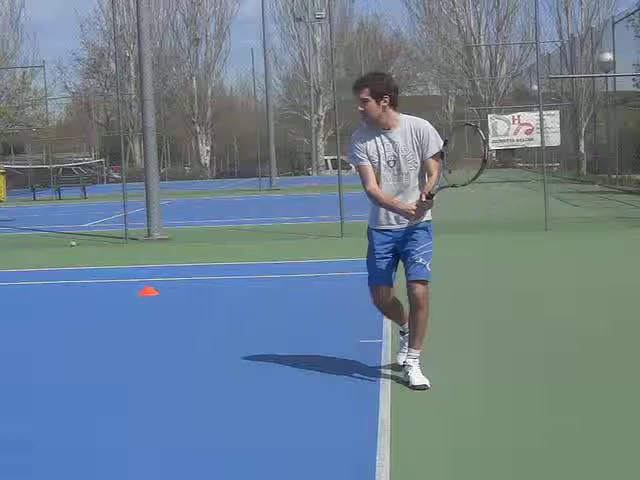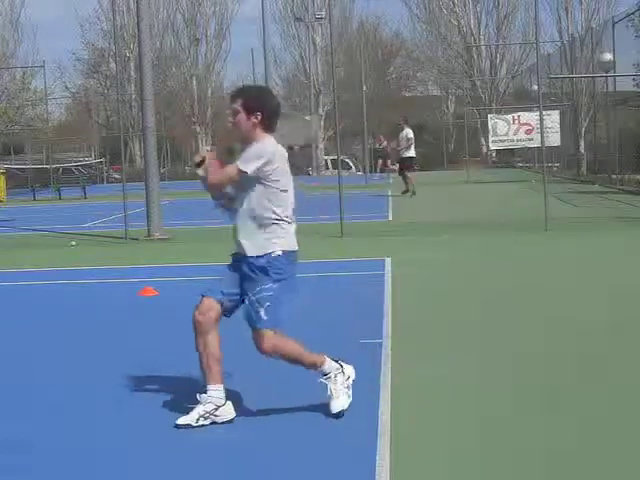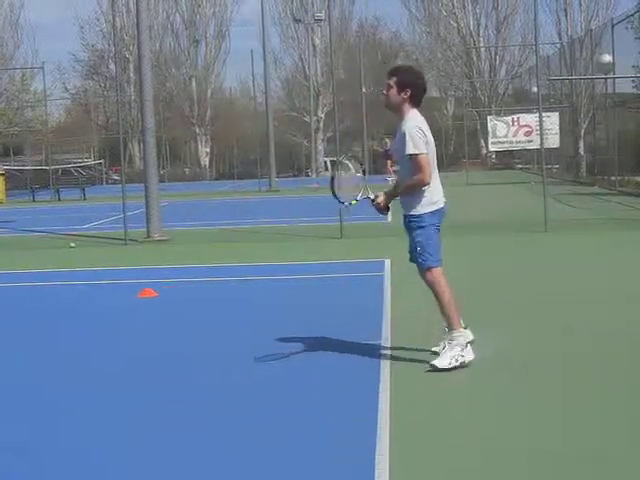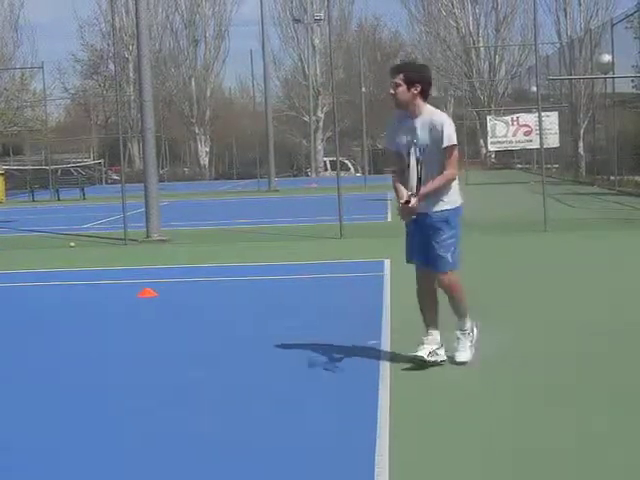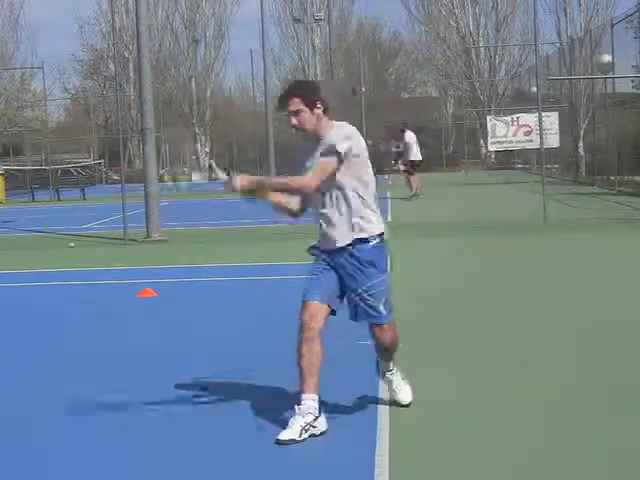
dt=1s
person 1, frame 1
left shoulder: (420, 128)
right shoulder: (360, 138)
left elbow: (433, 173)
right elbow: (371, 188)
left wrist: (424, 197)
right wrist: (401, 207)
left hip: (416, 226)
right hip: (381, 228)
left knee: (419, 292)
right knee: (381, 296)
left ankle: (412, 360)
right ankle: (405, 330)
person 1, frame 2
left shoulder: (265, 151)
right shoulder: (254, 153)
left elbow: (214, 181)
right elbow: (232, 199)
left wrist: (210, 158)
right wrist: (213, 166)
left hip: (271, 259)
right hip: (247, 257)
left knee: (267, 342)
right knee: (204, 316)
left ankle: (335, 371)
right ankle: (216, 400)
person 1, frame 3
left shoulder: (411, 127)
right shoulder: (411, 124)
left elbow: (424, 176)
left wrist: (389, 195)
right wrist: (391, 193)
left hip: (423, 212)
right hip: (420, 211)
left knee: (432, 275)
right knee: (429, 274)
left ankle: (459, 343)
right ankle: (458, 330)
person 1, frame 4
left shoulder: (440, 121)
right shoulder: (397, 122)
left elbow: (450, 171)
left wrist: (420, 196)
right wrist: (402, 198)
left hip: (444, 210)
right hip: (415, 213)
left knee: (445, 277)
right knee: (423, 275)
left ankle: (466, 329)
right ankle: (433, 340)
person 1, frame 5
left shoulder: (344, 134)
right shoulder: (309, 150)
left elbow: (311, 183)
right elbow: (298, 206)
left wrist: (255, 183)
right wrist: (261, 192)
left hip: (365, 245)
right hip: (329, 250)
left knee: (383, 331)
right knee: (310, 323)
left ankle: (389, 371)
right ankle: (310, 412)
